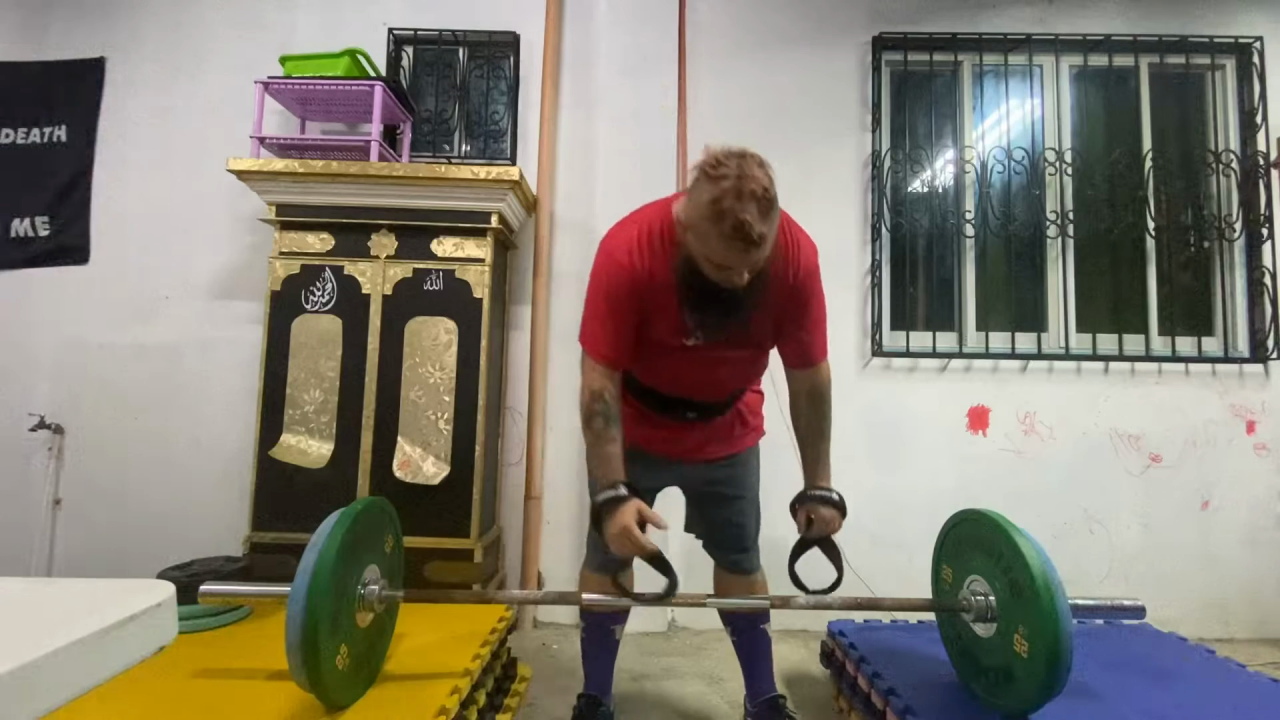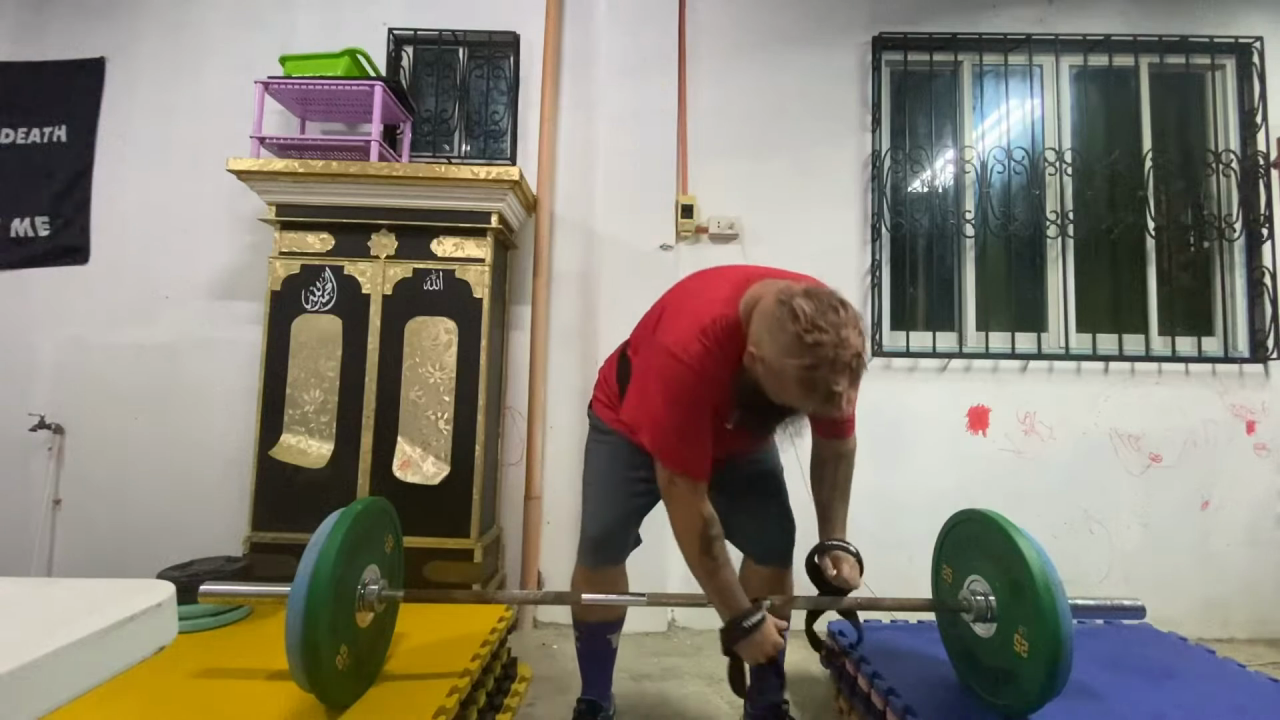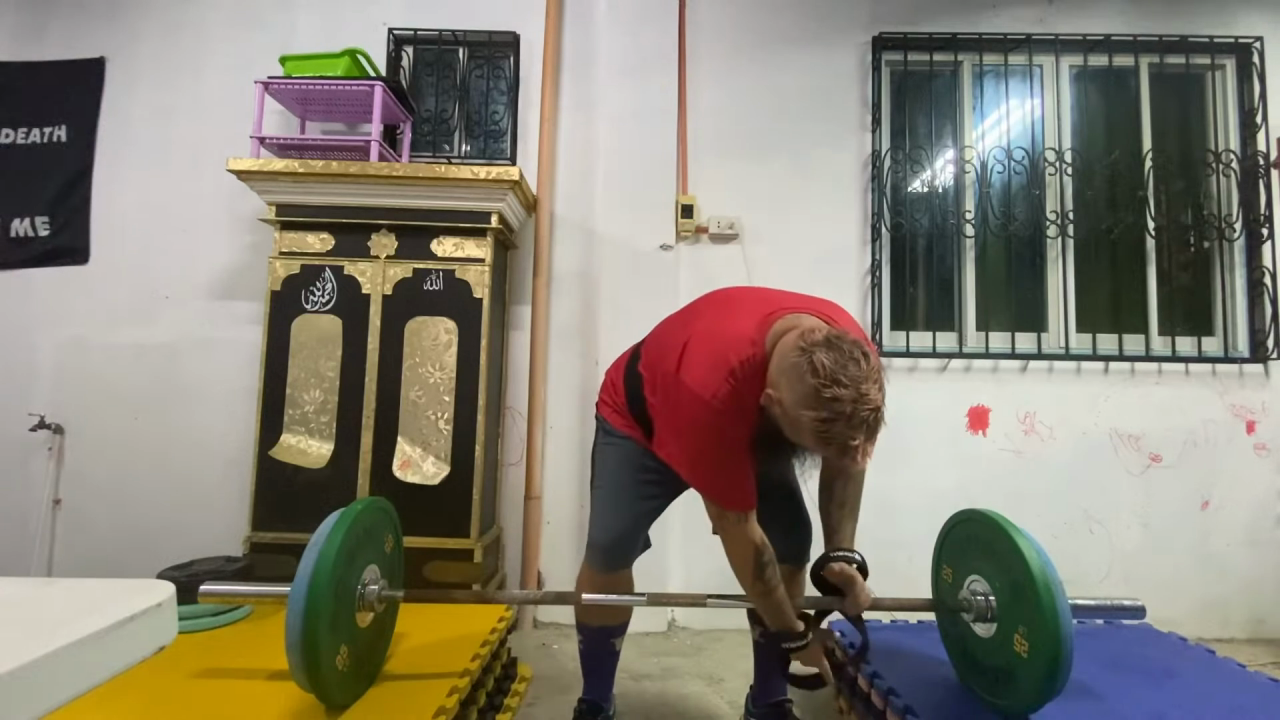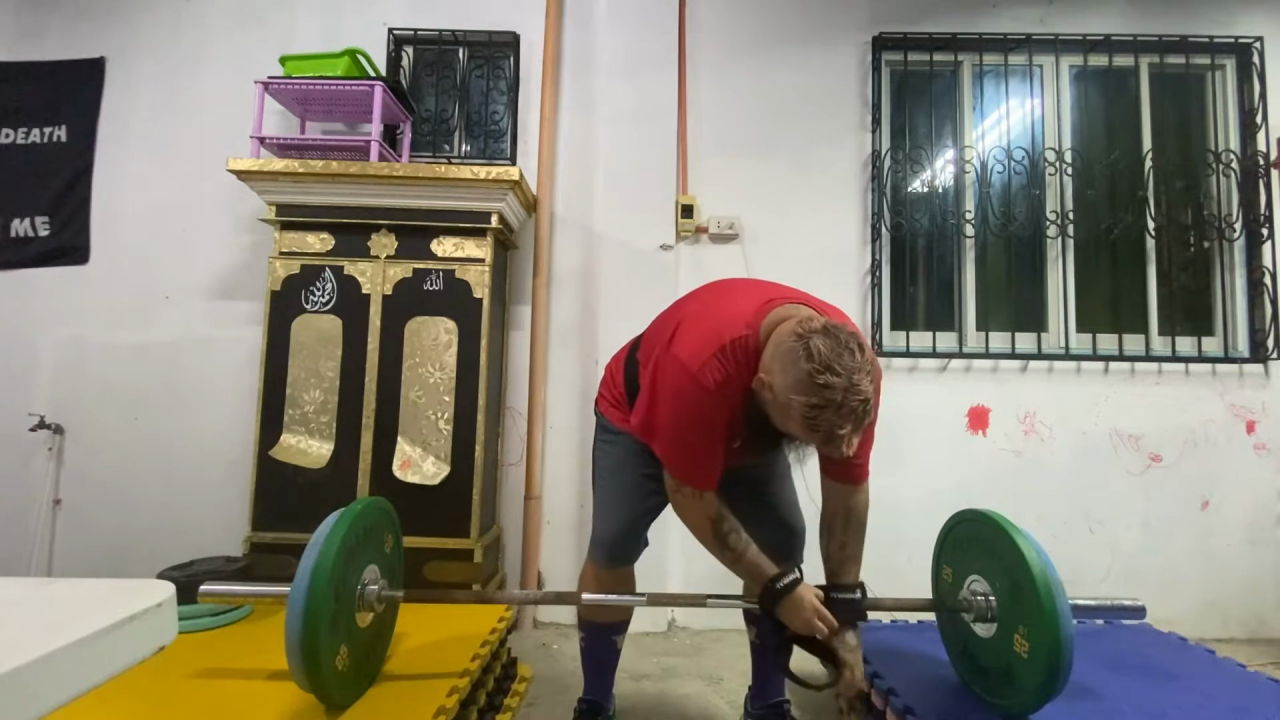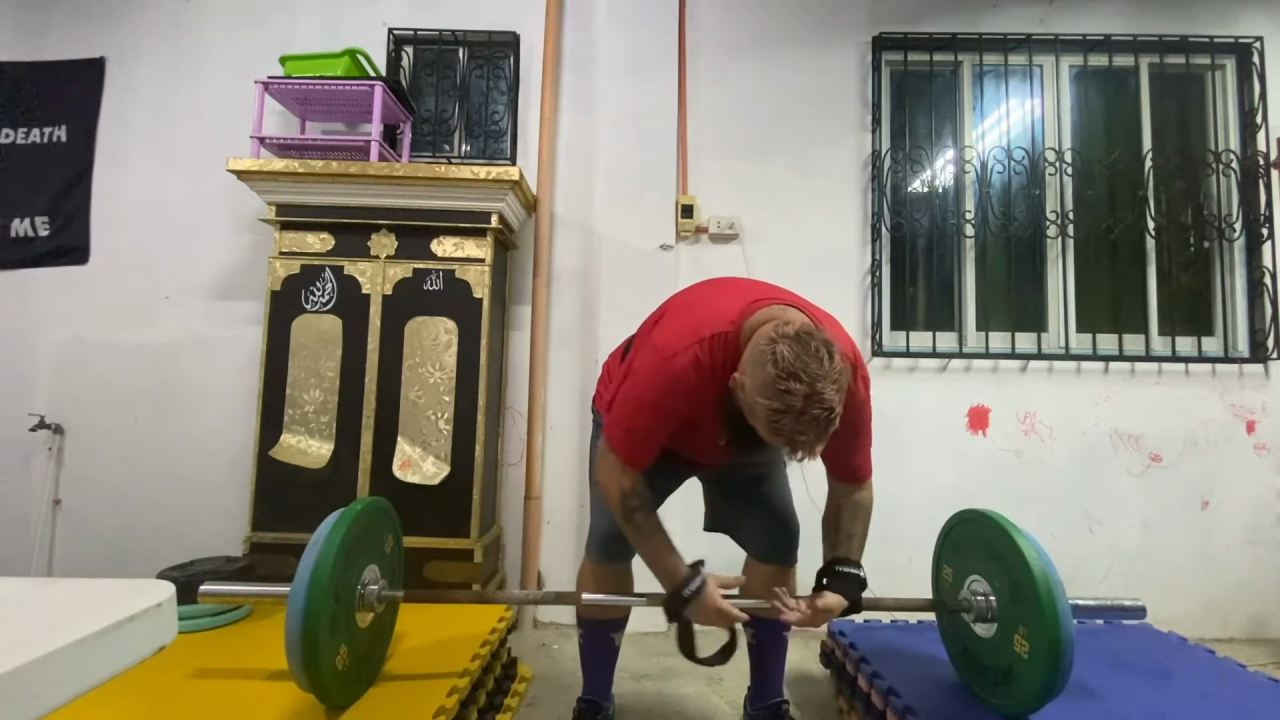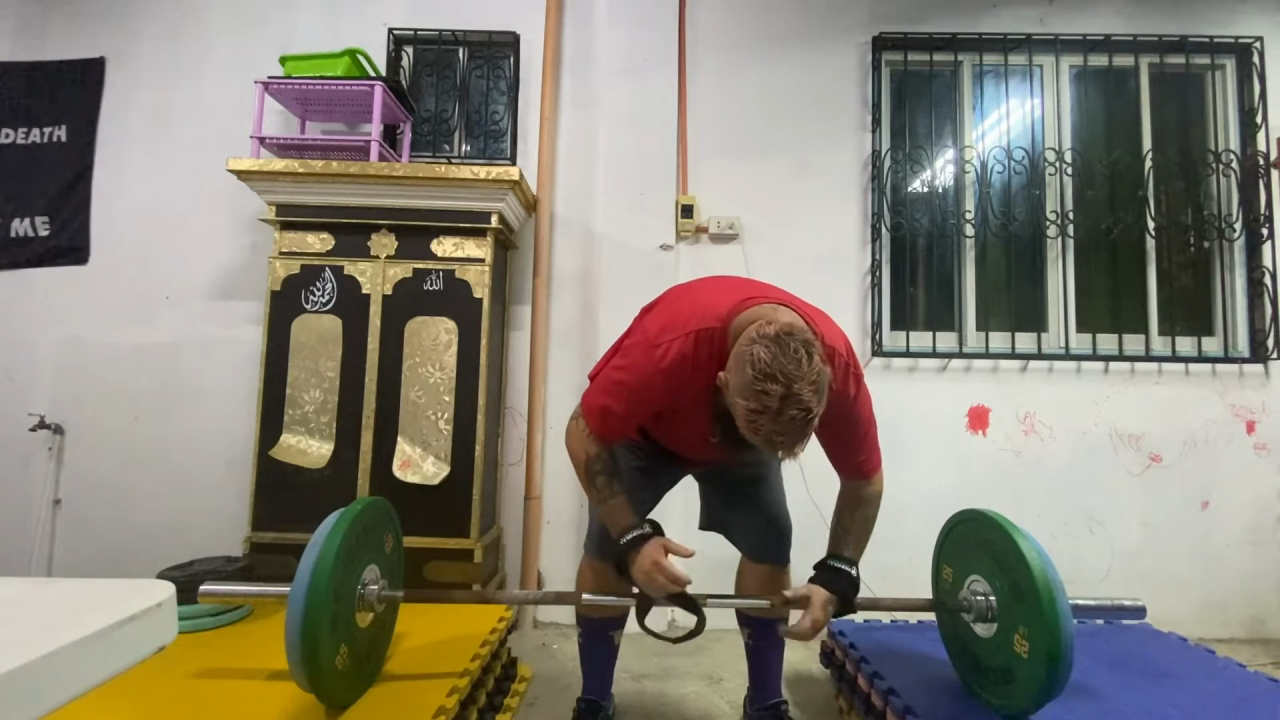
dt=0.5s
person 1, frame 1
left shoulder: (794, 252)
right shoulder: (629, 250)
left elbow: (809, 375)
right elbow: (599, 380)
left wrist: (818, 483)
right wrist: (610, 494)
left hip: (728, 429)
right hip: (637, 427)
left knee: (740, 557)
right knee: (608, 554)
person 1, frame 2
left shoulder: (837, 337)
right shoulder: (686, 349)
left elbow: (836, 436)
right elbow: (685, 502)
left wrist: (834, 540)
right wrist: (743, 621)
left hip: (741, 434)
right hip: (631, 423)
left knee: (774, 546)
right knee: (600, 546)
person 1, frame 3
left shoulder: (853, 362)
right shoulder: (711, 386)
left elbow: (846, 455)
right elbow: (738, 529)
left wrist: (842, 551)
right wrist: (794, 635)
left hip: (750, 430)
right hip: (641, 420)
left knee: (791, 546)
right knee: (609, 550)
person 1, frame 4
left shoulder: (856, 375)
right shoulder: (700, 363)
left elbow: (847, 494)
right elbow: (690, 498)
left wrist: (841, 618)
right wrist: (778, 587)
left hip: (747, 434)
right hip: (638, 417)
left knee: (786, 545)
right knee: (612, 549)
person 1, frame 5
left shoulder: (844, 372)
right shoulder: (679, 355)
left elbow: (852, 485)
right elbow: (615, 470)
left wrist: (841, 578)
right wrist: (683, 583)
left hip: (741, 439)
right hip: (634, 417)
left knee: (778, 544)
right knee: (608, 546)
person 1, frame 6
left shoulder: (838, 369)
right shoulder: (667, 346)
left elbow: (864, 481)
right elbow: (584, 433)
left wrist: (835, 577)
right wrist: (631, 537)
left hip: (738, 443)
right hip: (643, 429)
left knee: (771, 545)
right knee: (606, 548)
